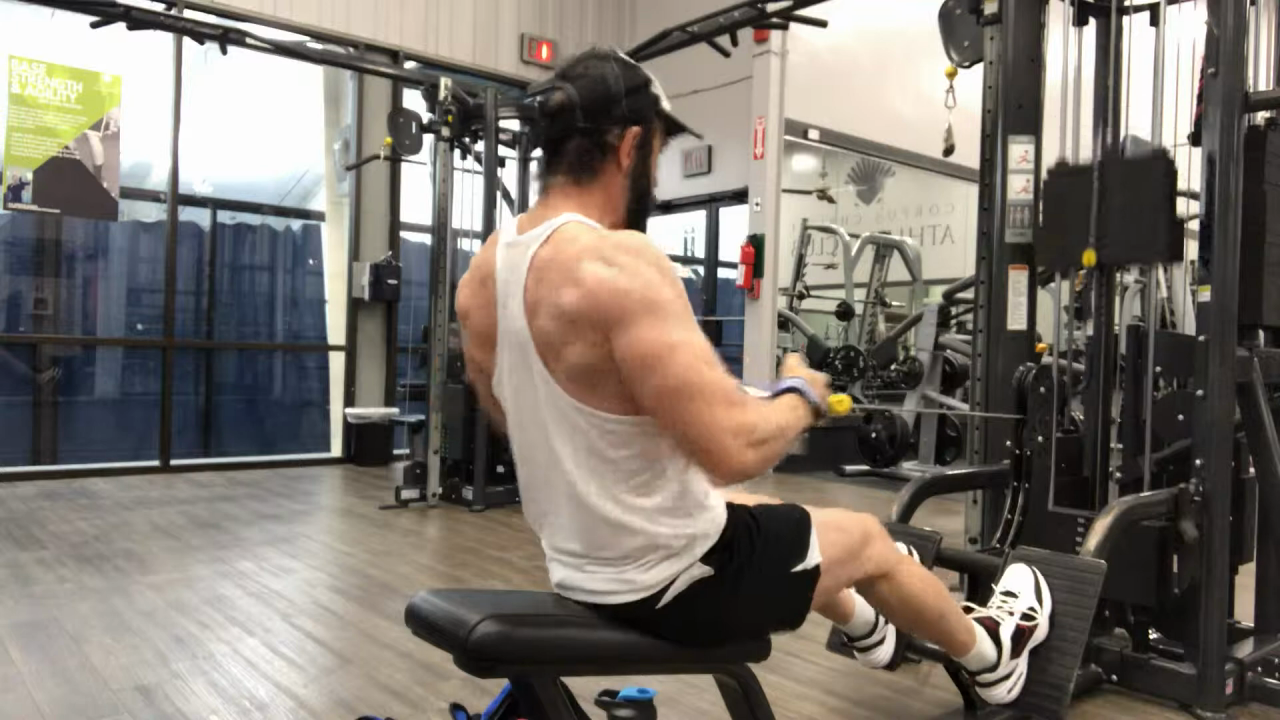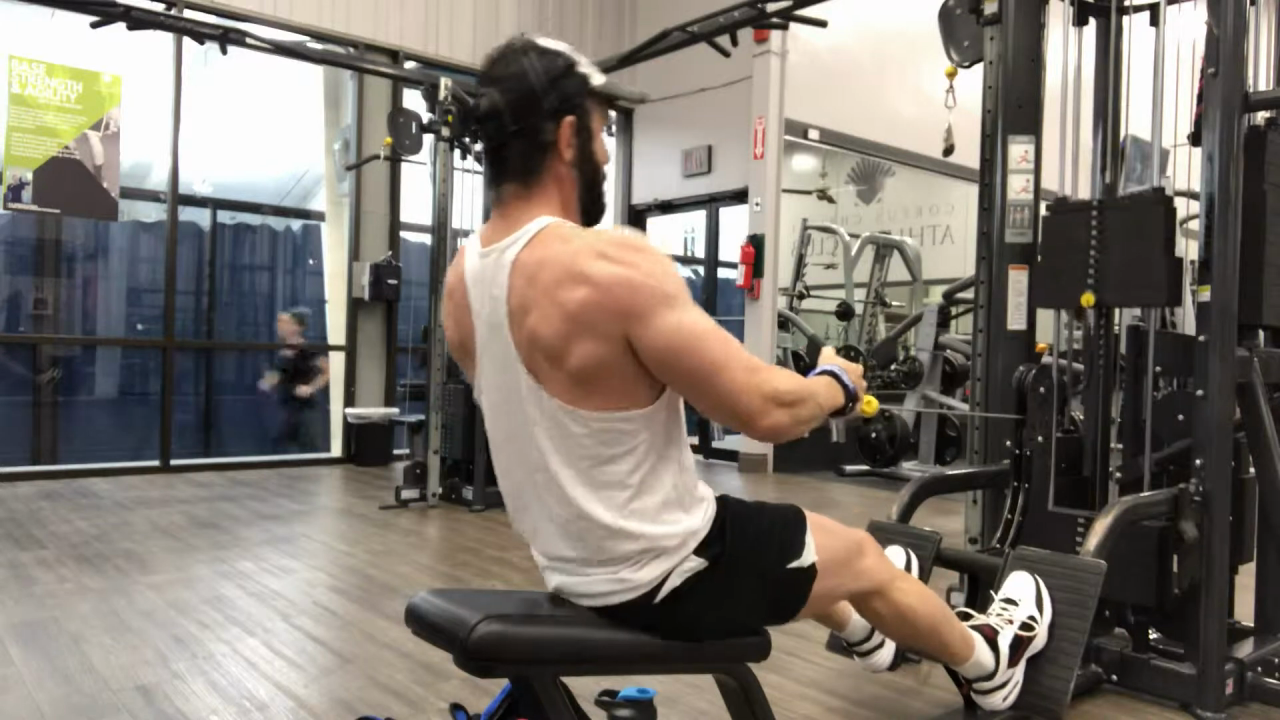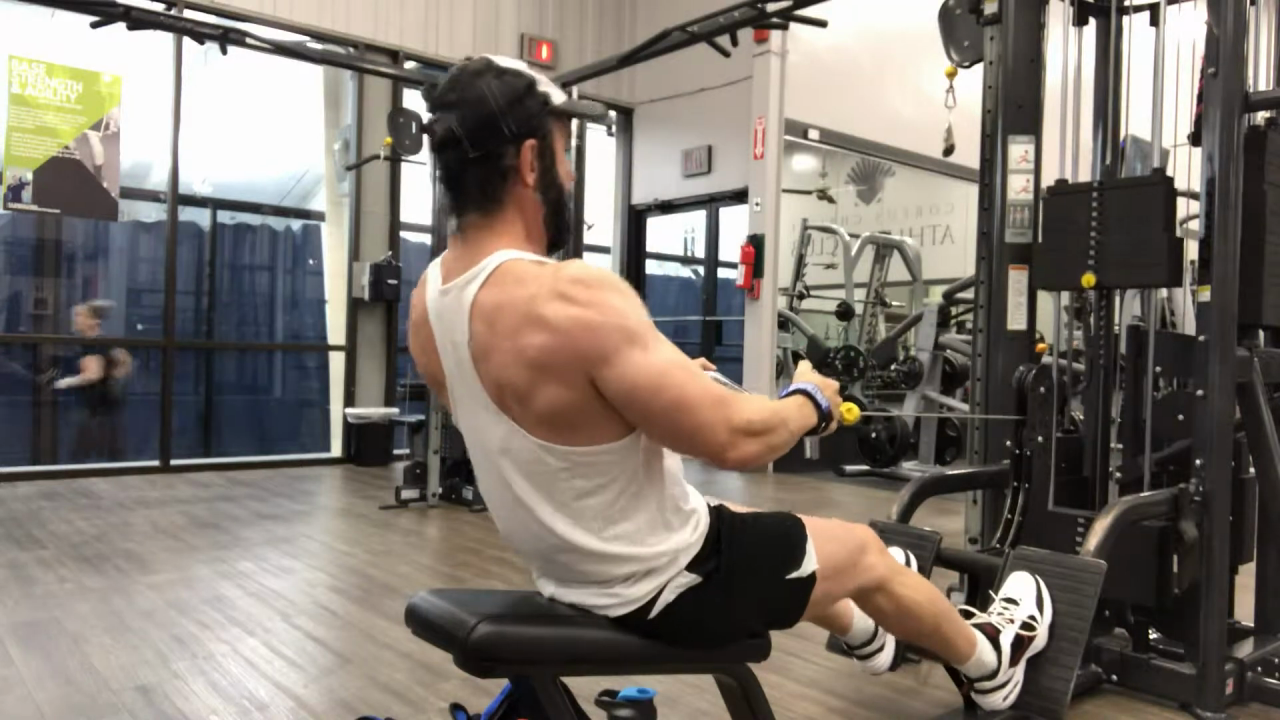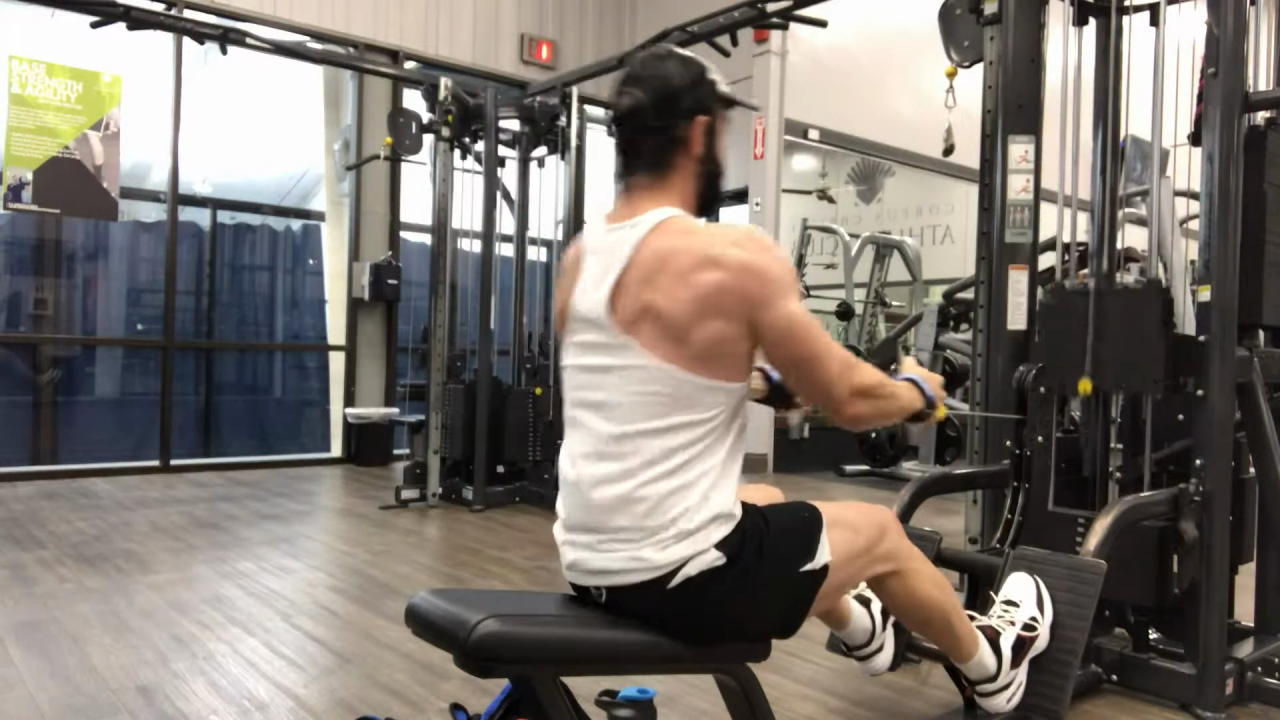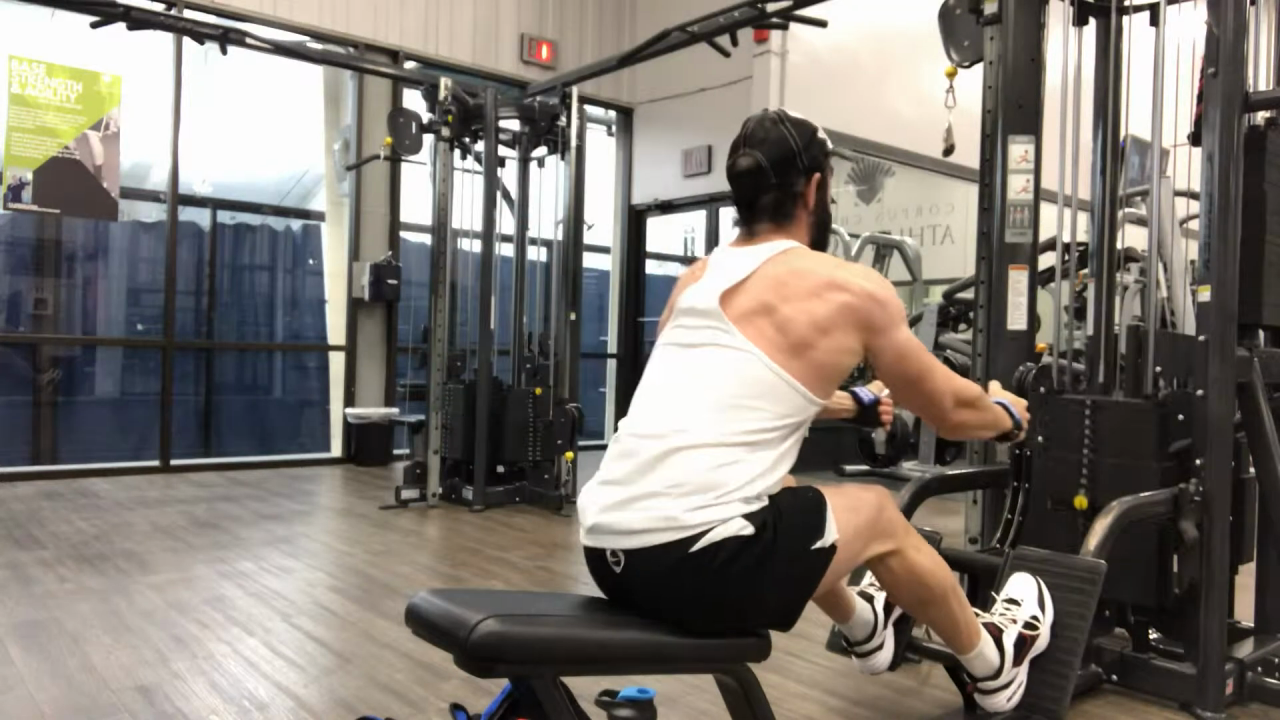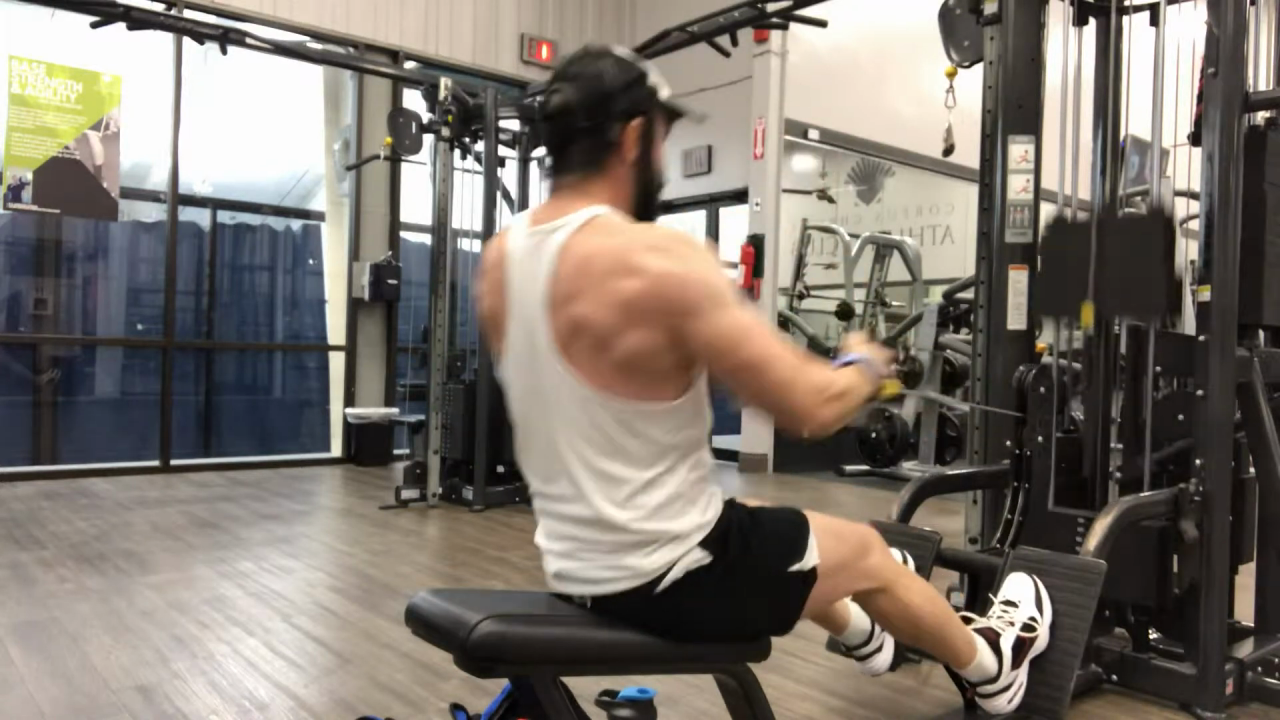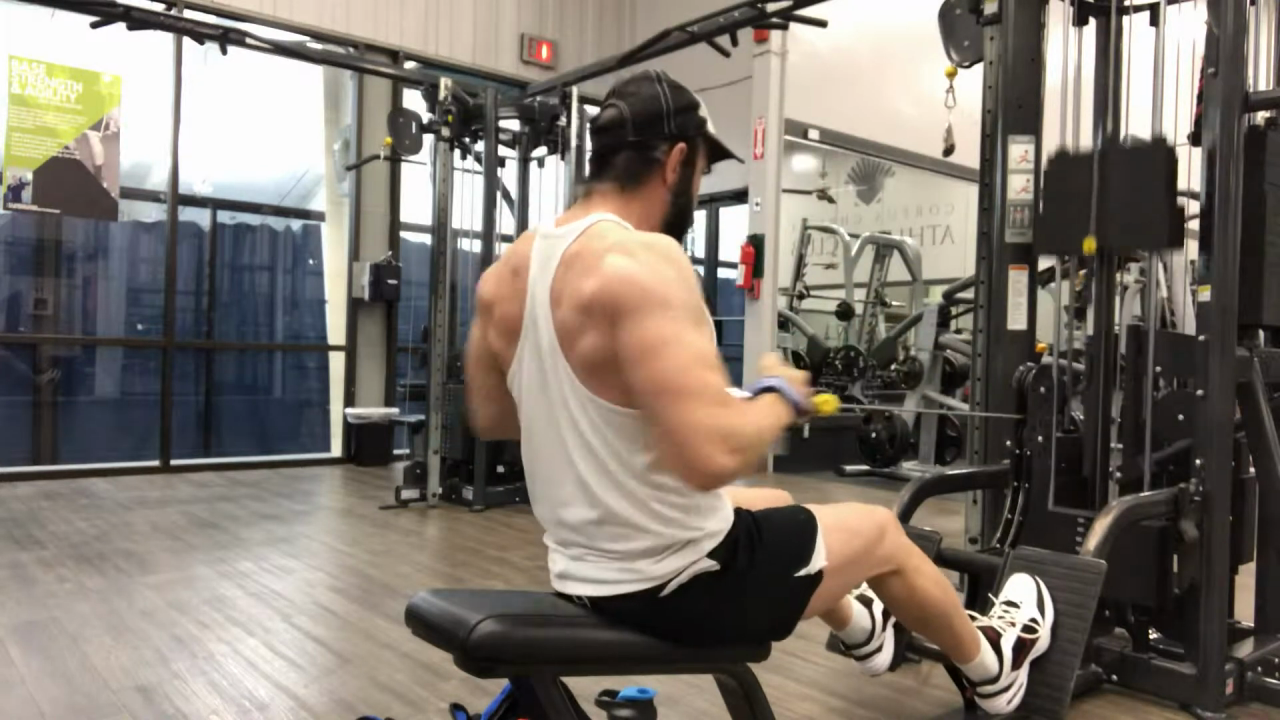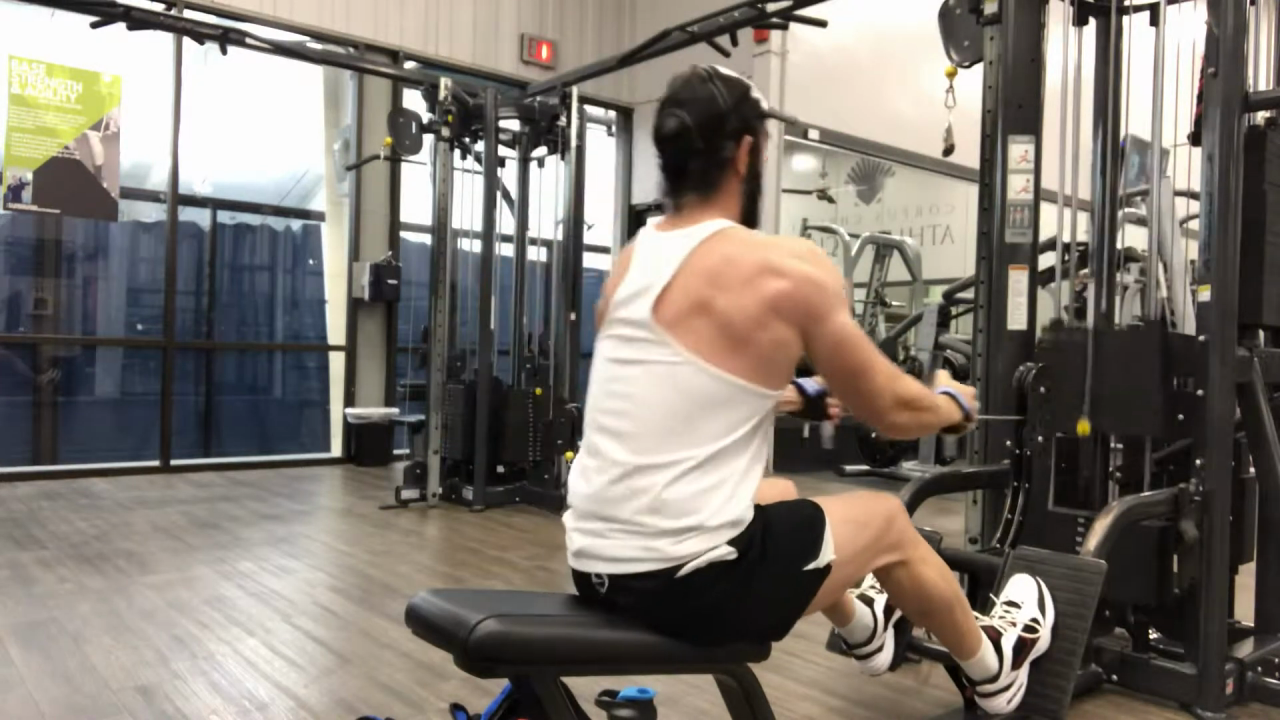
dt=0.5s
person 1, frame 1
left shoulder: (485, 268)
right shoulder: (615, 268)
right elbow: (735, 448)
right wrist: (801, 396)
left hip: (580, 569)
right hip: (669, 582)
left knee: (777, 515)
right knee: (866, 537)
left ankle: (866, 625)
right ankle: (989, 656)
person 1, frame 2
left shoulder: (464, 275)
right shoulder: (608, 267)
right elbow: (766, 409)
left wrist: (676, 369)
right wrist: (837, 382)
left hip: (576, 572)
right hip: (663, 578)
left knee: (769, 533)
right knee: (859, 554)
left ankle: (863, 632)
right ankle: (987, 664)
person 1, frame 3
left shoulder: (431, 299)
right shoulder: (571, 302)
right elbow: (734, 438)
left wrist: (671, 380)
right wrist: (810, 401)
left hip: (573, 576)
right hip: (659, 589)
left knee: (755, 523)
right knee: (860, 549)
left ankle: (863, 631)
right ankle: (988, 660)
person 1, frame 4
left shoulder: (581, 256)
right shoulder: (731, 256)
right elbow: (850, 399)
left wrist: (763, 379)
right wrist: (916, 390)
left hip: (591, 569)
right hip: (676, 575)
left knee: (765, 503)
right knee: (878, 533)
left ankle: (862, 630)
person 1, frame 5
left shoulder: (697, 276)
right shoulder: (850, 290)
right elbow: (950, 410)
left wrist: (853, 404)
right wrist: (1007, 414)
left hip: (606, 546)
right hip: (696, 557)
right knee: (877, 513)
left ankle: (867, 628)
right ankle: (993, 665)
person 1, frame 6
left shoulder: (502, 257)
right shoulder: (658, 263)
right elbow: (813, 408)
right wrist: (864, 367)
left hip: (576, 572)
right hip: (663, 577)
left knee: (765, 531)
right knee: (861, 549)
left ankle: (861, 630)
person 1, frame 7
left shoulder: (508, 269)
right shoulder: (639, 264)
left elbow: (493, 416)
right elbow: (713, 455)
right wrist: (777, 395)
left hip: (584, 576)
right hip: (679, 586)
left knee: (772, 503)
right knee: (875, 529)
left ankle: (864, 629)
right ankle: (992, 668)
person 1, frame 8
left shoulder: (631, 259)
right shoulder: (786, 268)
right elbow: (892, 410)
right wrist: (955, 404)
left hip: (597, 566)
right hip: (688, 578)
left knee: (778, 495)
right knee: (885, 521)
left ankle: (864, 627)
